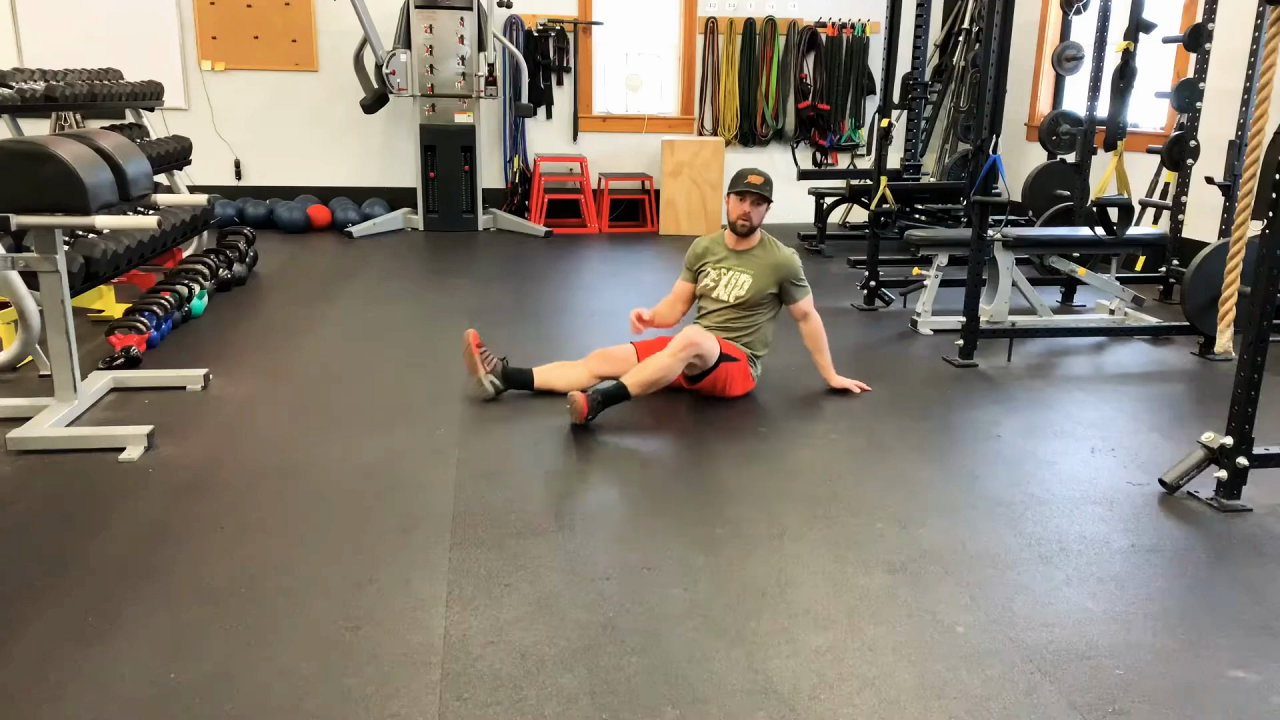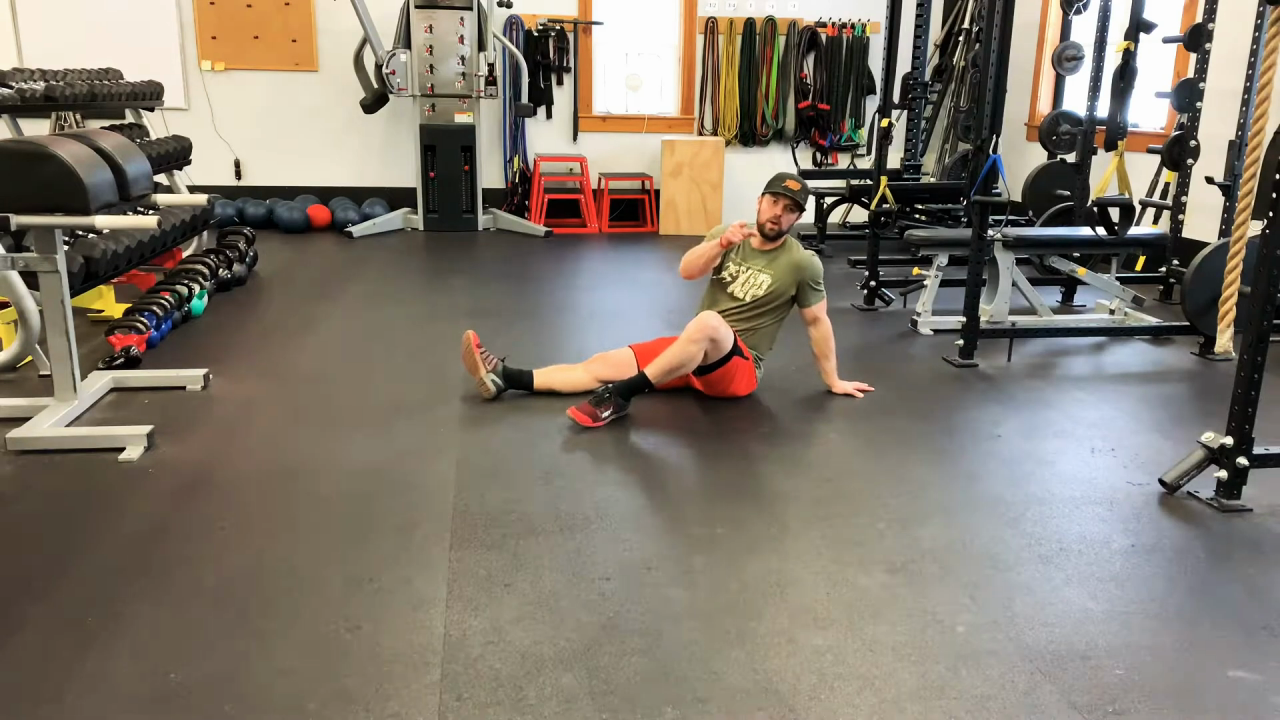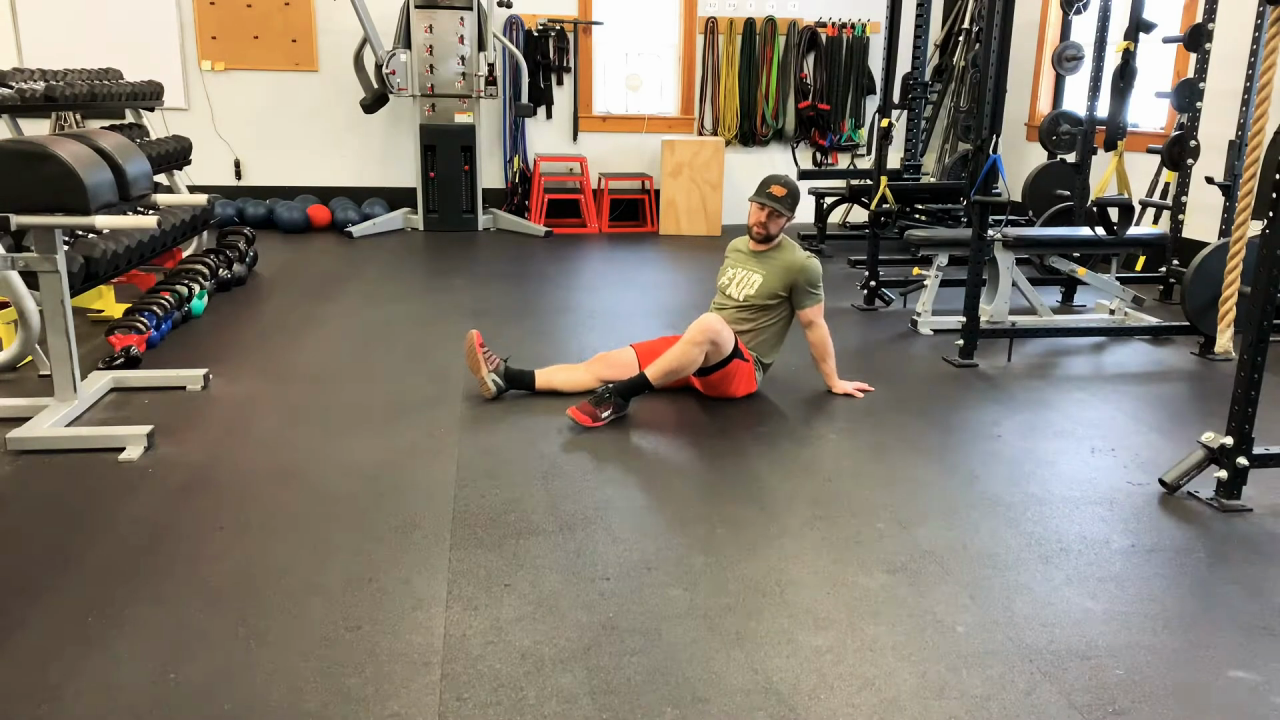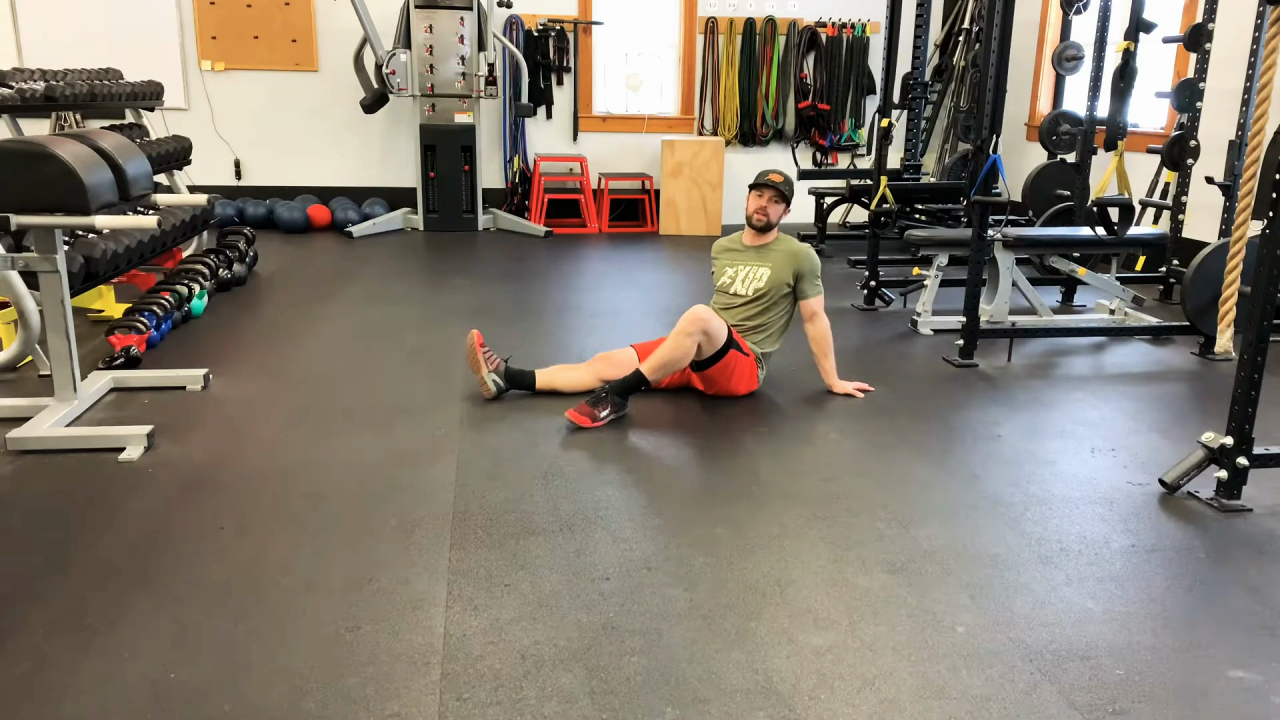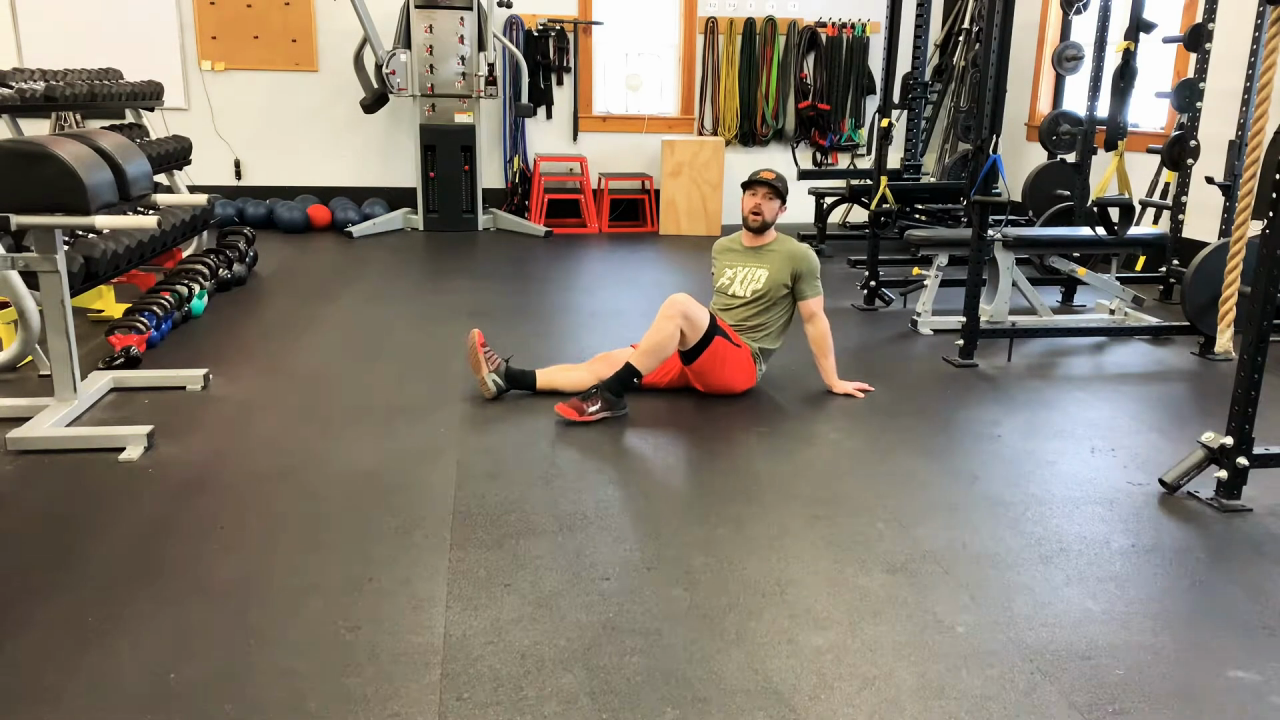
dt=0.7s
person 1, frame 1
left shoulder: (782, 261)
right shoulder: (704, 248)
left elbow: (806, 316)
right elbow: (676, 306)
left wrist: (831, 375)
right wrist: (650, 316)
left hip: (734, 365)
right hip: (690, 349)
left knee: (691, 340)
right knee: (601, 361)
left ankle: (597, 403)
right ankle: (504, 377)
person 1, frame 2
left shoulder: (802, 264)
right shoulder: (726, 235)
left elbow: (817, 321)
right elbow: (686, 271)
left wrist: (832, 380)
right wrist: (722, 244)
left hip: (738, 367)
right hip: (692, 352)
left knee: (707, 323)
right knee: (602, 364)
left ankle: (621, 396)
right ankle: (504, 378)
person 1, frame 3
left shoulder: (799, 265)
right shoulder: (736, 247)
left elbow: (813, 324)
left wrist: (834, 381)
left hip: (739, 368)
right hip: (695, 353)
left knee: (708, 325)
right knee: (604, 363)
left ankle: (620, 396)
right ankle: (506, 379)
person 1, frame 4
left shoulder: (799, 256)
right shoulder: (722, 247)
left elbow: (814, 317)
left wrist: (833, 380)
left hip: (741, 366)
right hip: (697, 356)
left knee: (699, 316)
right knee: (605, 362)
left ankle: (617, 396)
right ankle: (506, 379)
person 1, frame 5
left shoulder: (798, 257)
right shoulder: (722, 247)
left elbow: (814, 318)
left wrist: (833, 381)
left hip: (738, 363)
right hip: (695, 354)
left knee: (679, 303)
right knee: (606, 362)
left ankle: (610, 396)
right ankle: (507, 379)
